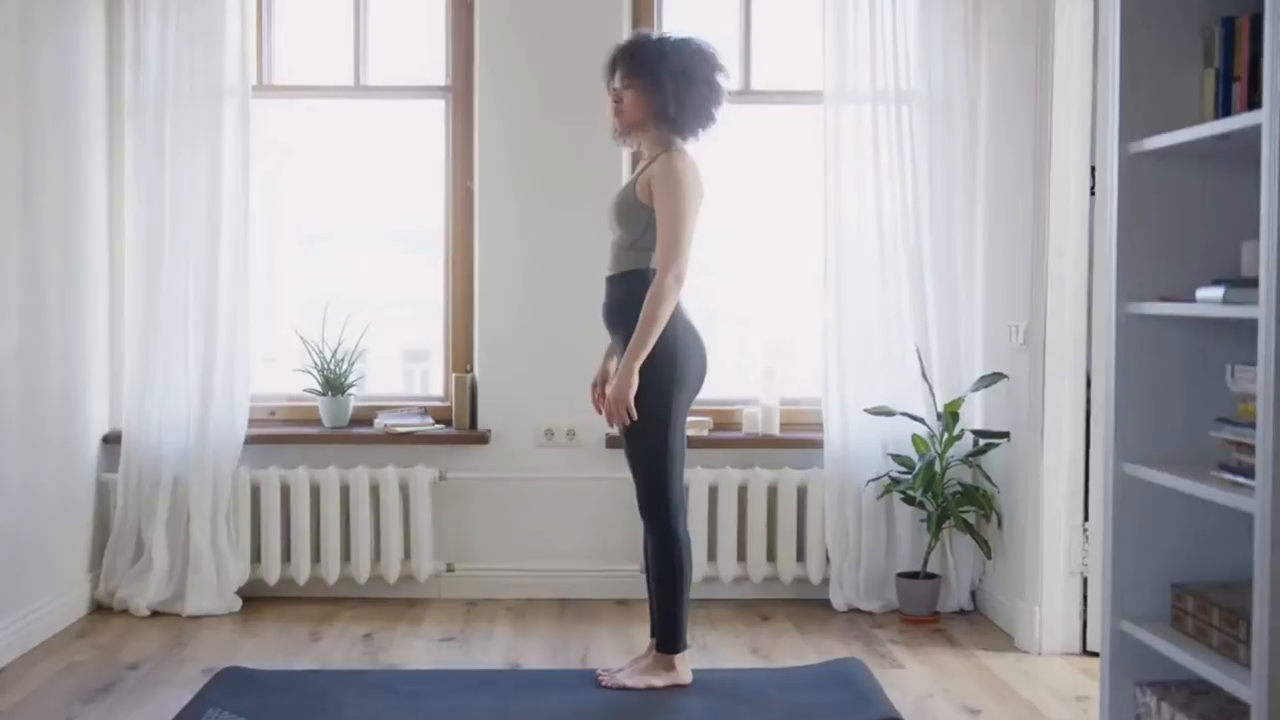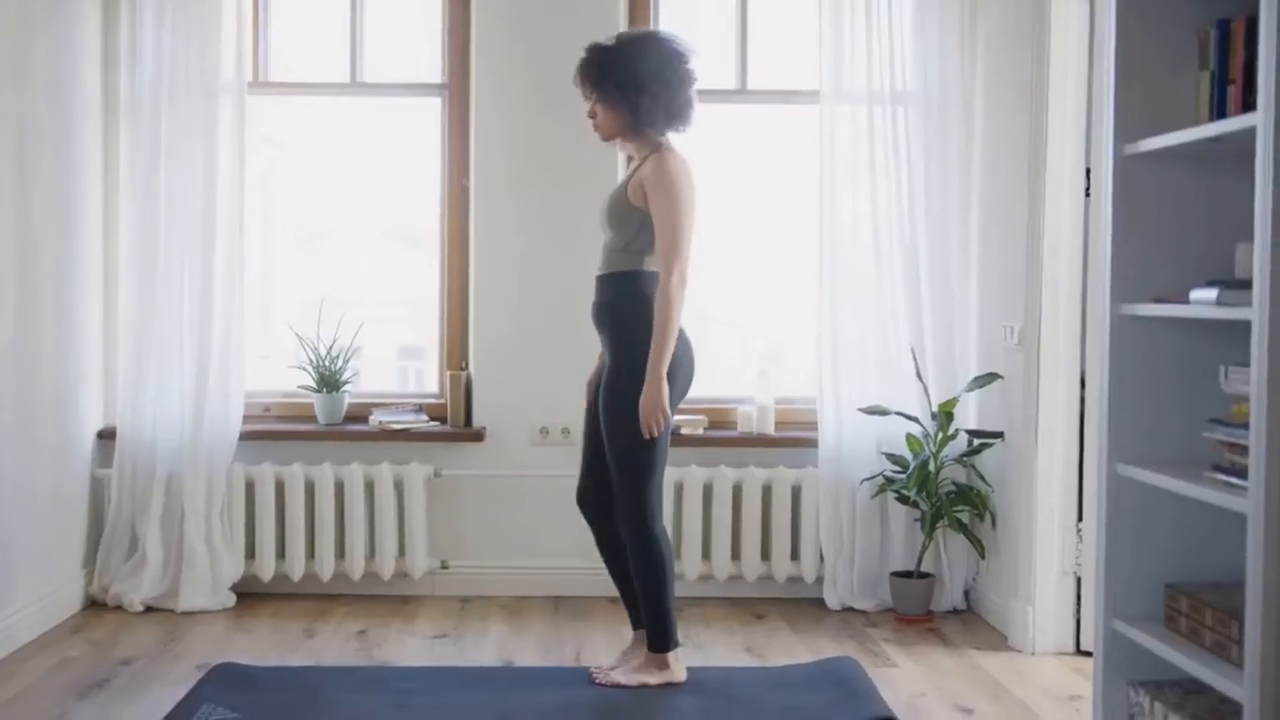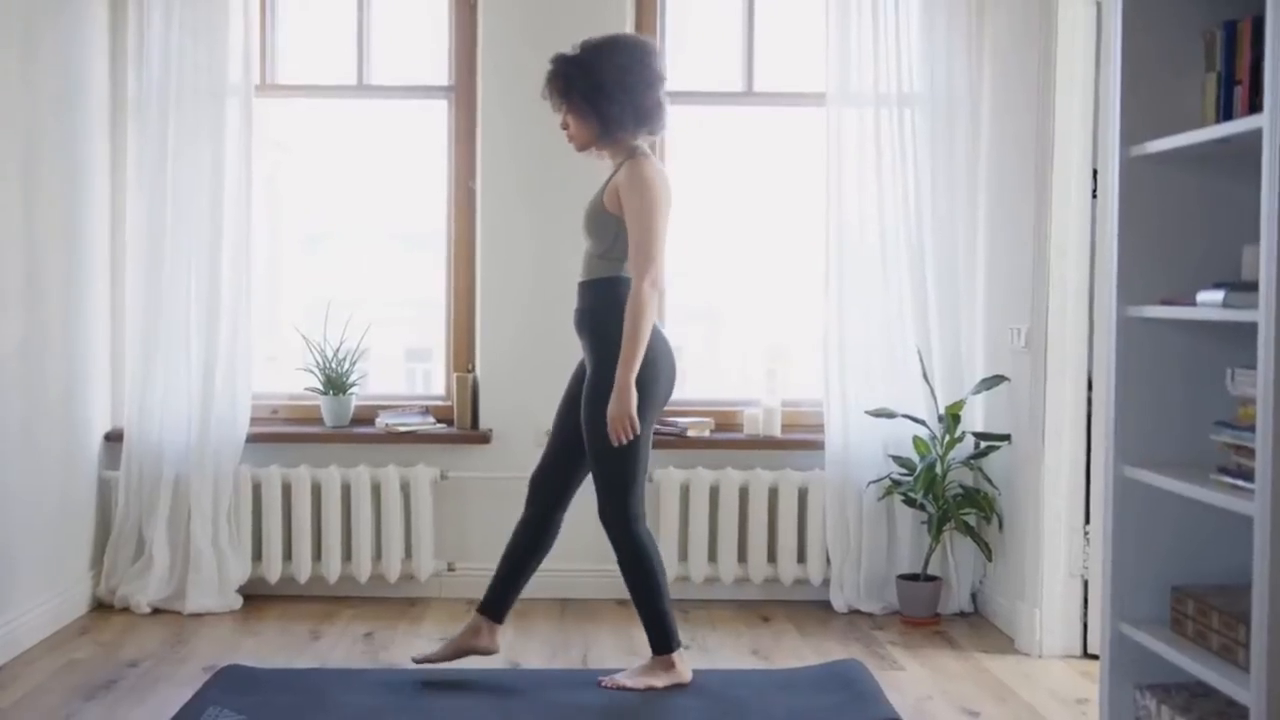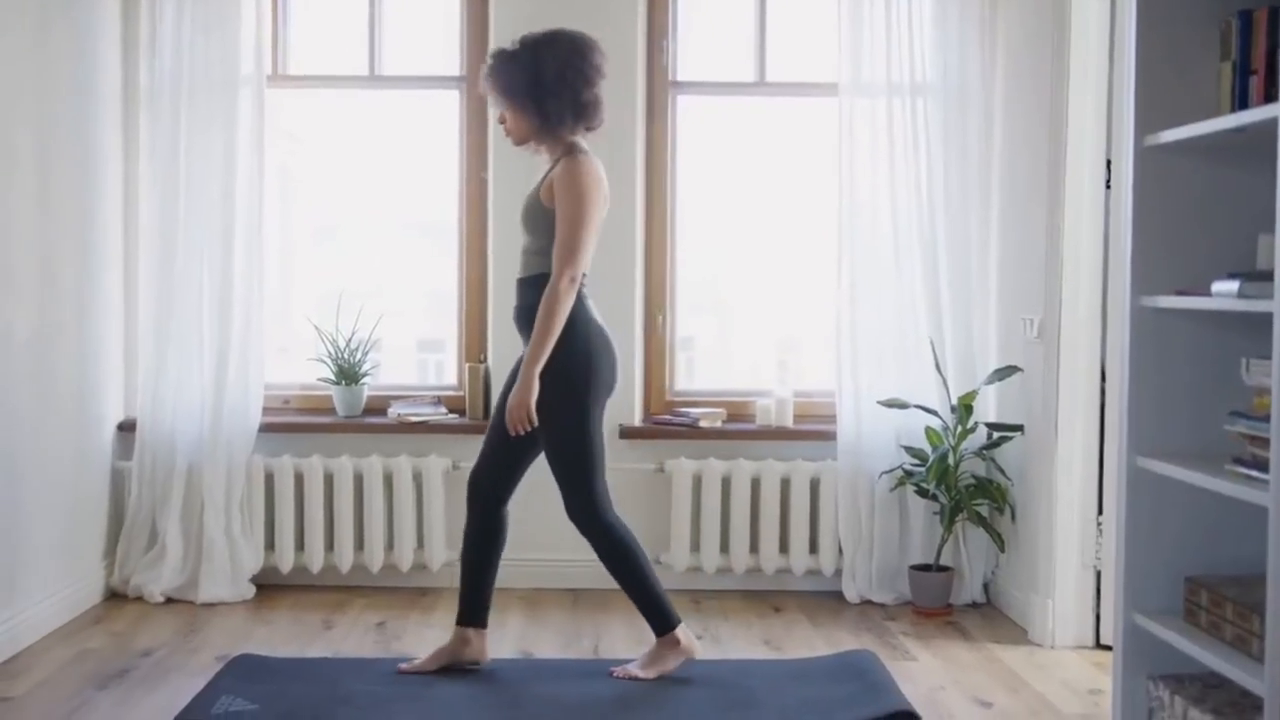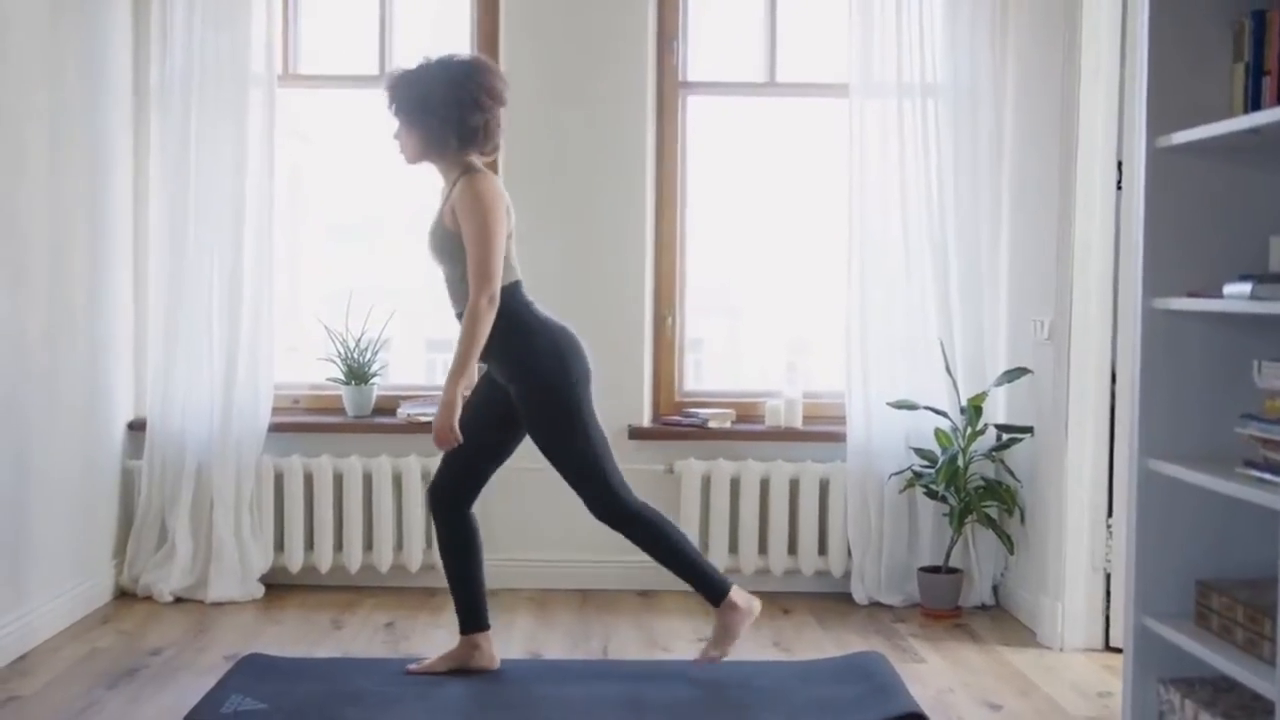
dt=0.4s
person 1, frame 1
left shoulder: (673, 165)
right shoulder: (649, 166)
left elbow: (669, 275)
left wrist: (631, 365)
right wrist: (610, 361)
left hip: (661, 353)
right hip: (644, 349)
left knee: (661, 507)
right knee: (654, 505)
left ankle: (672, 658)
right ankle: (659, 647)
person 1, frame 2
left shoulder: (665, 166)
right shoulder: (640, 167)
left elbow: (672, 276)
left wrist: (657, 376)
right wrist: (605, 363)
left hip: (647, 353)
right hip: (626, 350)
left knee: (634, 506)
right knee: (595, 497)
left ankle: (663, 655)
right ankle: (644, 635)
person 1, frame 3
left shoulder: (641, 173)
right shoulder: (623, 172)
left elbow: (646, 283)
left wrist: (626, 383)
left hip: (625, 361)
right hip: (603, 357)
left knee: (621, 512)
right knee: (546, 492)
left ankle: (669, 659)
right ankle: (485, 626)
person 1, frame 4
left shoulder: (578, 171)
right shoulder: (560, 167)
left elbow: (564, 280)
left wrist: (528, 376)
left hip: (569, 355)
right hip: (554, 350)
left knee: (587, 504)
right knee: (485, 488)
left ankle: (671, 637)
right ankle: (468, 638)
person 1, frame 5
left shoulder: (476, 189)
right shoulder: (460, 188)
left elbow: (485, 299)
left wrist: (451, 395)
right wrist: (465, 383)
left hip: (539, 362)
right hip: (512, 365)
left knee: (608, 498)
right knee: (447, 496)
left ankle: (728, 602)
right ankle: (475, 644)
